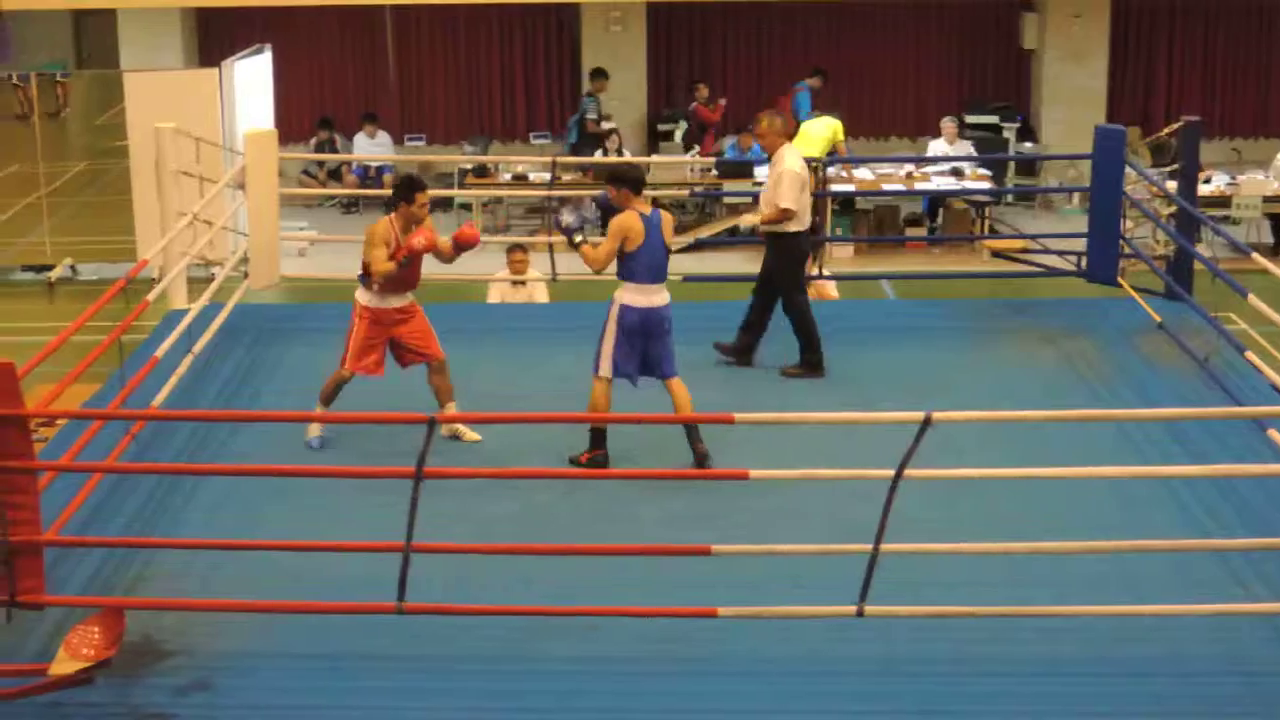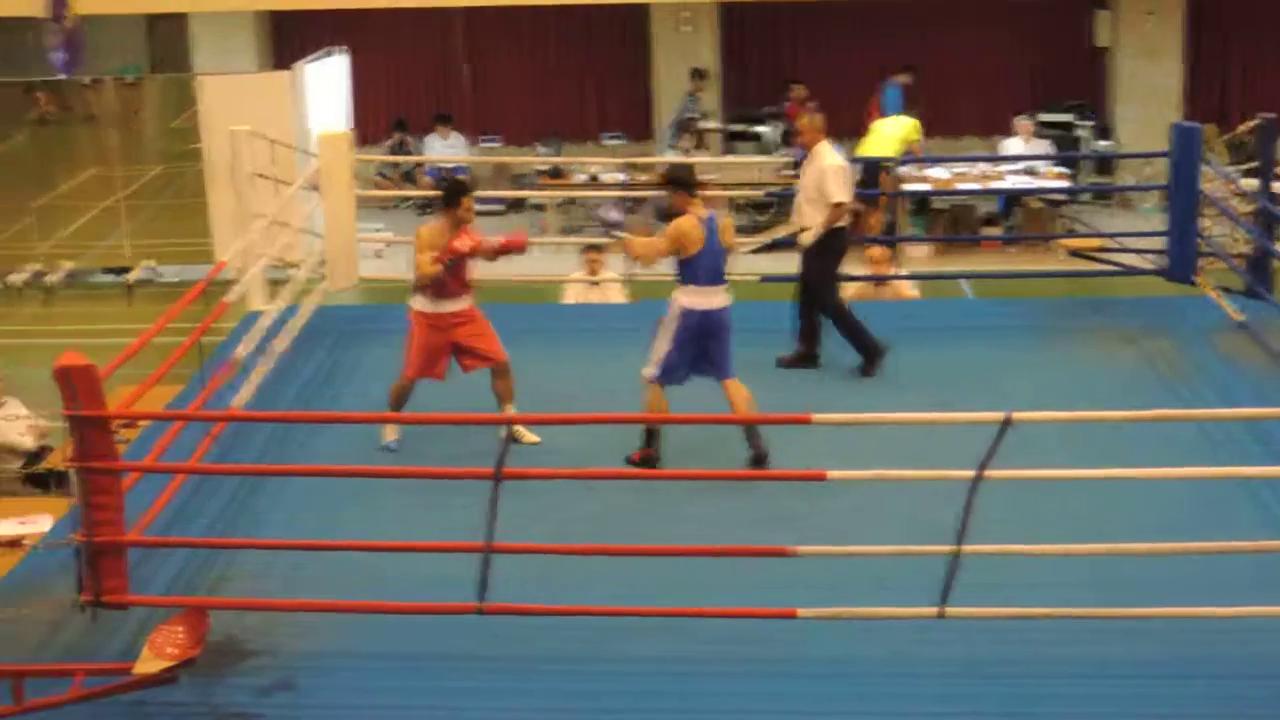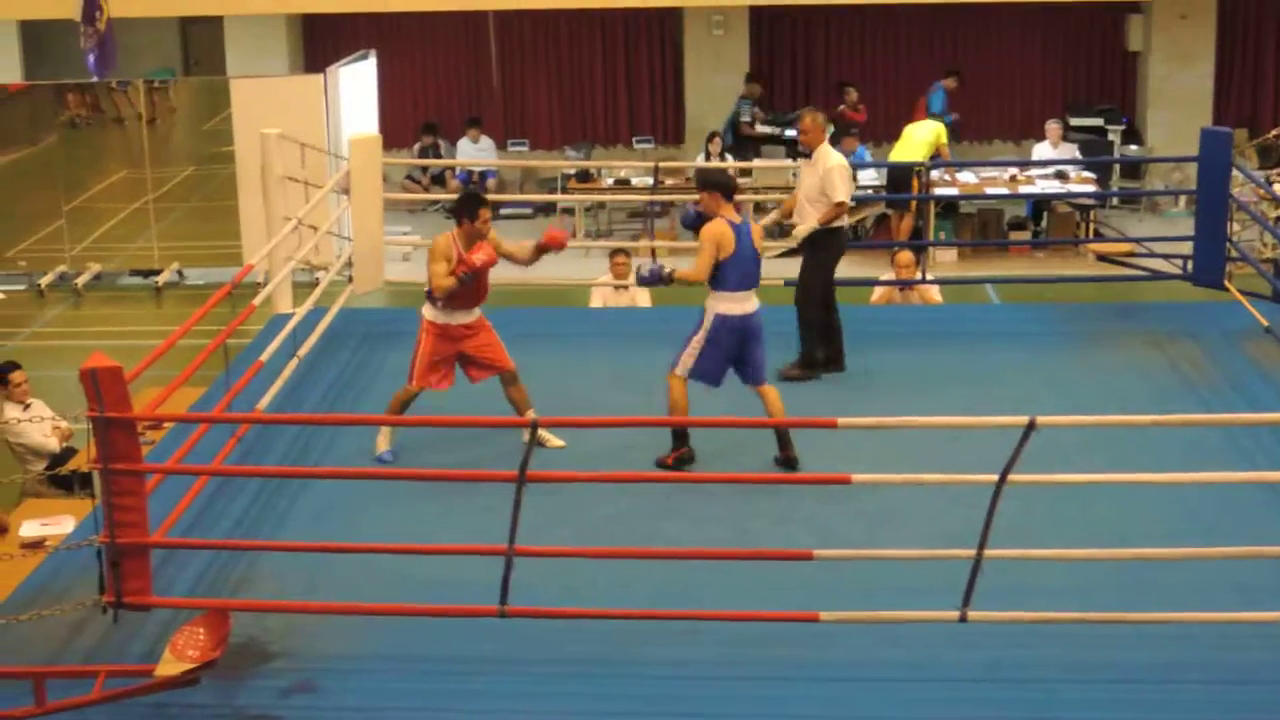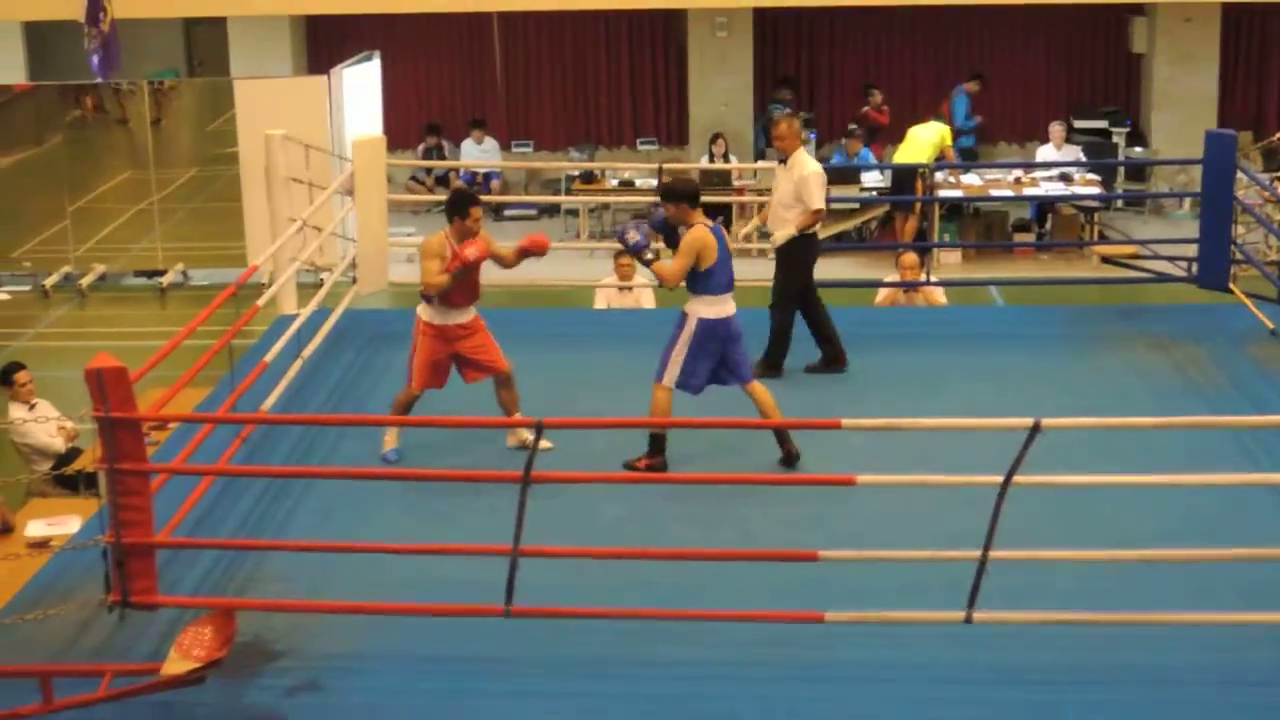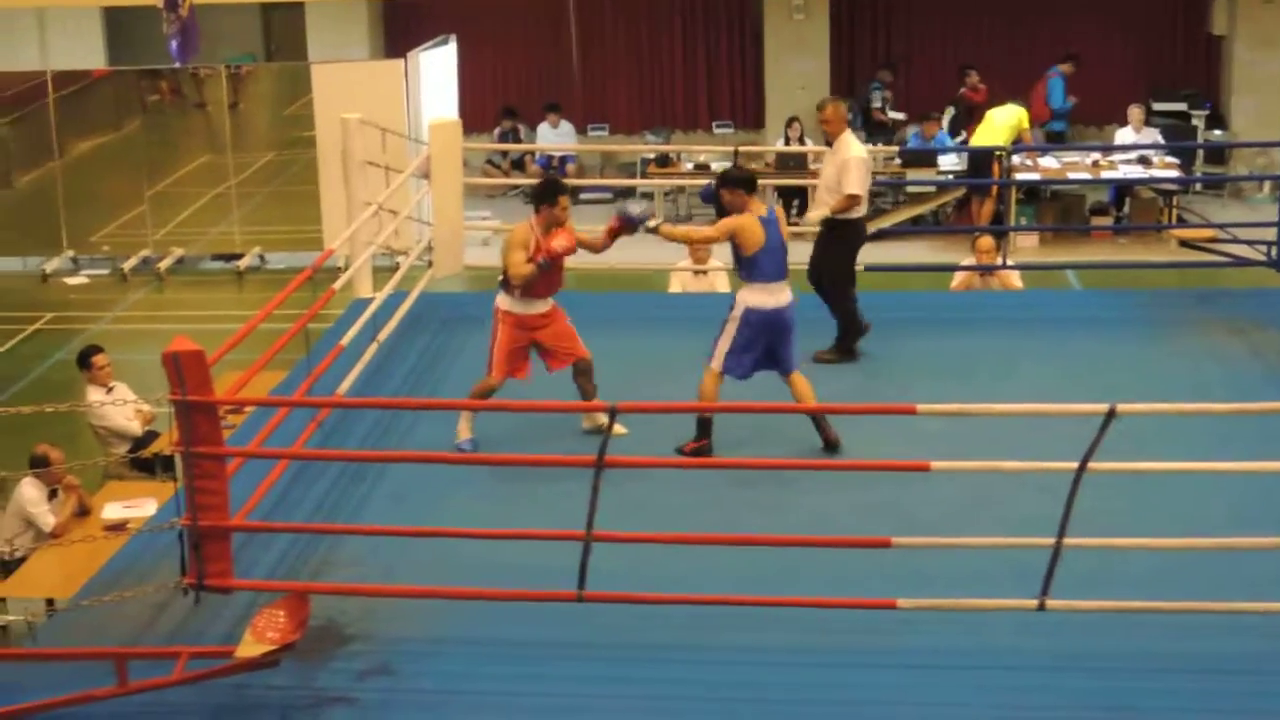
dt=0.3s
person 1, frame 1
left shoulder: (623, 222)
right shoulder: (666, 219)
left elbow: (597, 264)
left wrist: (575, 237)
left hip: (629, 307)
right hip: (660, 305)
left knee: (601, 377)
right knee: (671, 378)
left ankle: (596, 451)
right ankle: (697, 446)
person 1, frame 2
left shoulder: (680, 226)
right shoulder: (721, 220)
left elbow: (645, 256)
left wrist: (622, 233)
left hip: (689, 308)
right hip: (719, 306)
left knee: (655, 378)
right knee: (728, 379)
left ankle: (649, 450)
right ankle: (757, 446)
person 1, frame 3
left shoulder: (712, 229)
right shoulder: (754, 227)
left elbow: (699, 276)
left wrist: (666, 274)
left hip: (721, 314)
right hip: (750, 313)
left knee: (678, 375)
right knee: (761, 382)
left ankle: (681, 448)
right ankle: (787, 450)
person 1, frame 4
left shoulder: (694, 237)
right shoulder: (719, 230)
left elbow: (671, 280)
left wrist: (645, 254)
right wrist: (671, 239)
left hip: (701, 318)
right hip: (726, 315)
left knee: (664, 385)
right knee: (748, 381)
left ankle: (655, 456)
right ankle: (787, 446)
person 1, frame 5
left shoulder: (739, 223)
right shoulder: (778, 215)
left elbow: (693, 236)
left wrist: (655, 226)
right wrist: (723, 212)
left hip: (753, 306)
right hip: (782, 304)
left knee: (713, 371)
right knee: (790, 371)
left ankle: (702, 440)
right ankle: (826, 432)
person 2, frame 1
left shoulder: (423, 226)
right shoulder: (379, 230)
left elbow: (446, 255)
right elbow: (379, 274)
left wrist: (459, 244)
right wrist: (408, 255)
left hip: (404, 306)
right hip: (372, 308)
left knee: (437, 360)
right knee: (346, 372)
left ankle: (450, 422)
right ankle: (317, 420)
person 2, frame 2
left shoulder: (466, 231)
right shoulder: (427, 235)
left elbow: (484, 251)
right elbow: (421, 278)
left wrist: (503, 247)
right wrist: (451, 258)
left hip: (463, 310)
right hip: (430, 314)
left knee: (500, 362)
right knee: (410, 377)
left ankle: (511, 424)
right ankle: (391, 426)
person 2, frame 3
left shoulder: (487, 239)
right shoulder: (442, 246)
left elbow: (520, 257)
right elbow: (437, 290)
left wrist: (541, 247)
right wrist: (470, 270)
left hip: (472, 321)
right hip: (439, 324)
left knee: (509, 371)
right knee: (414, 387)
right ankle: (384, 434)
person 2, frame 4
left shoulder: (480, 238)
right shoulder: (434, 245)
left elbow: (505, 260)
right elbow: (431, 287)
left wrist: (523, 250)
right wrist: (461, 266)
left hip: (467, 320)
right hip: (435, 325)
left knee: (504, 372)
right knee: (415, 388)
left ankle: (519, 433)
right ankle: (391, 435)
person 2, frame 5
left shoulder: (561, 228)
right shoulder: (520, 235)
left elbow: (594, 246)
right elbow: (516, 277)
left wrist: (613, 232)
right wrist: (547, 257)
left hip: (545, 309)
right hip: (513, 313)
left knee: (583, 362)
right knee: (495, 379)
left ankle: (594, 417)
right ankle: (465, 425)
person 3, frame 1
left shoulder: (789, 167)
right shoulder: (780, 161)
left elbow: (785, 212)
left wrist: (755, 220)
right wrist: (759, 220)
left hip: (790, 242)
right hip: (780, 240)
left knee: (794, 302)
right knee: (764, 294)
left ankle: (812, 362)
right ankle: (744, 347)
person 3, frame 2
left shoulder: (831, 164)
right shoulder: (812, 160)
left elbow: (840, 207)
left wrist: (816, 231)
right wrist: (808, 231)
left hip: (828, 239)
right hip: (815, 238)
left knee: (826, 300)
right knee: (807, 296)
left ankle: (870, 349)
right ankle: (807, 352)
person 3, frame 3
left shoulder: (834, 164)
right shoulder: (808, 162)
left elbow: (840, 206)
right elbow: (798, 197)
left wrist: (811, 225)
right wrist: (773, 217)
left hip: (827, 238)
right hip: (815, 238)
left knee: (807, 299)
right knee: (823, 298)
left ankle: (809, 362)
right ankle: (831, 356)
person 3, frame 4
left shoulder: (809, 170)
right shoulder: (784, 166)
left elbow: (817, 213)
left wrist: (789, 232)
right wrist: (754, 224)
left hip: (799, 245)
right hip: (790, 243)
left knee: (782, 304)
right knee: (808, 301)
left ankle: (772, 363)
right ankle: (833, 357)
person 3, frame 5
left shoulder: (853, 154)
right shoulder: (833, 149)
left elbow: (853, 198)
left wrist: (823, 213)
right wrist: (822, 215)
left hip: (846, 228)
right hip: (832, 225)
left knee: (839, 286)
right knee: (817, 276)
left ankle: (845, 347)
right ankle: (854, 325)
